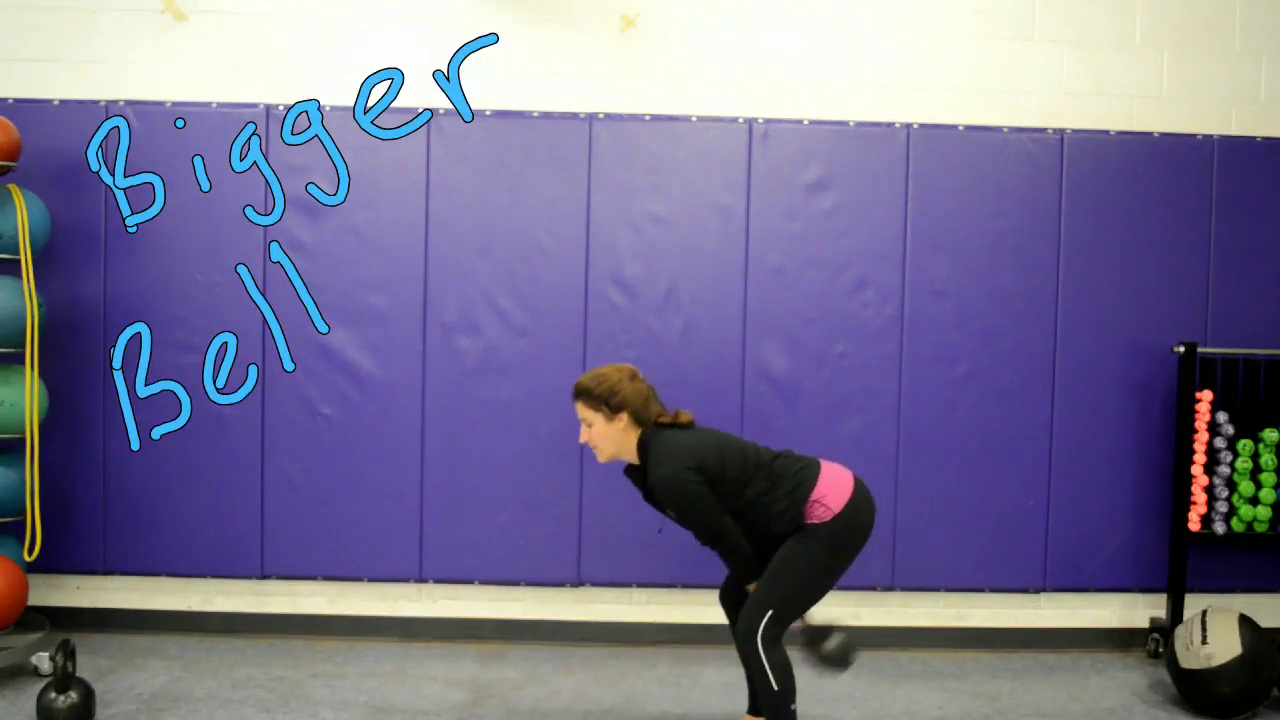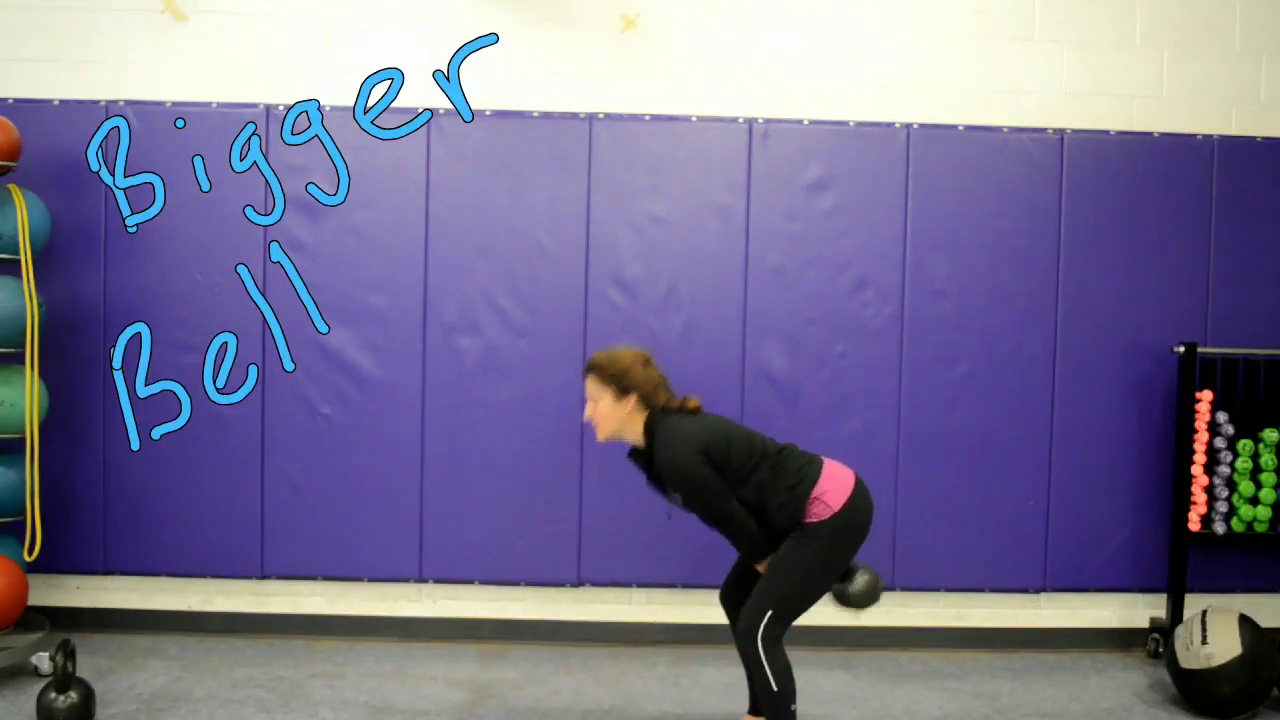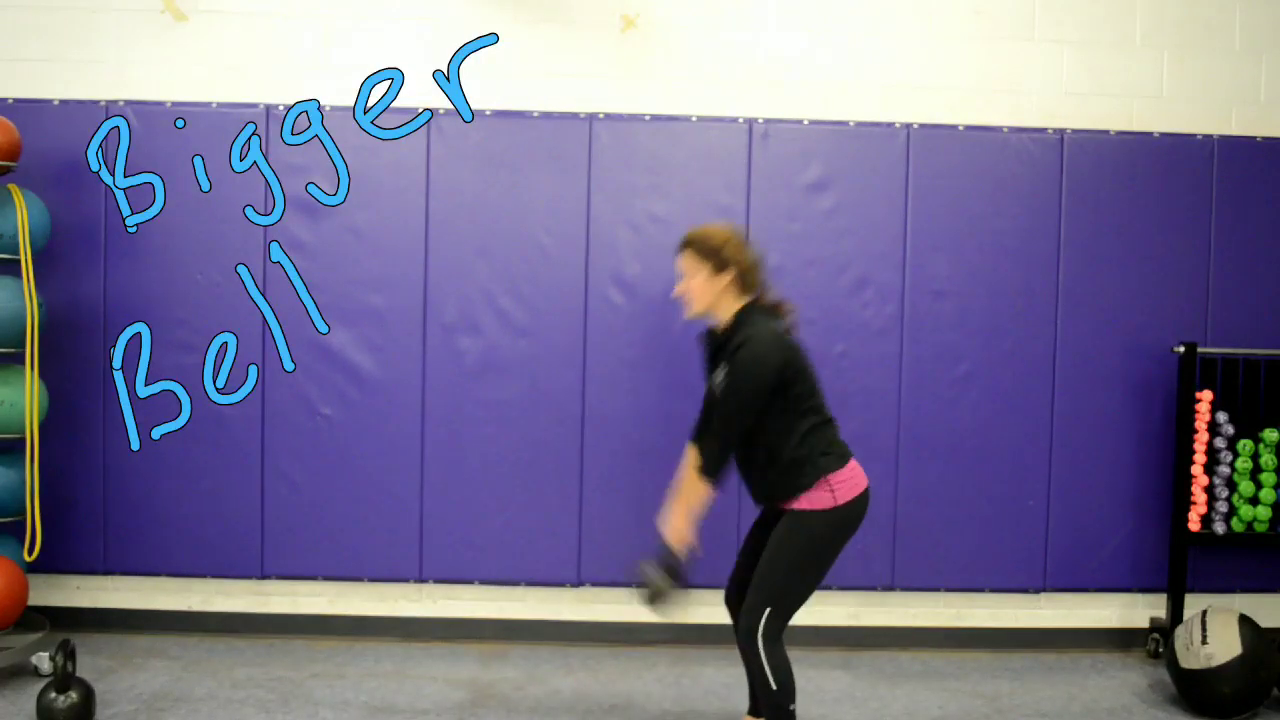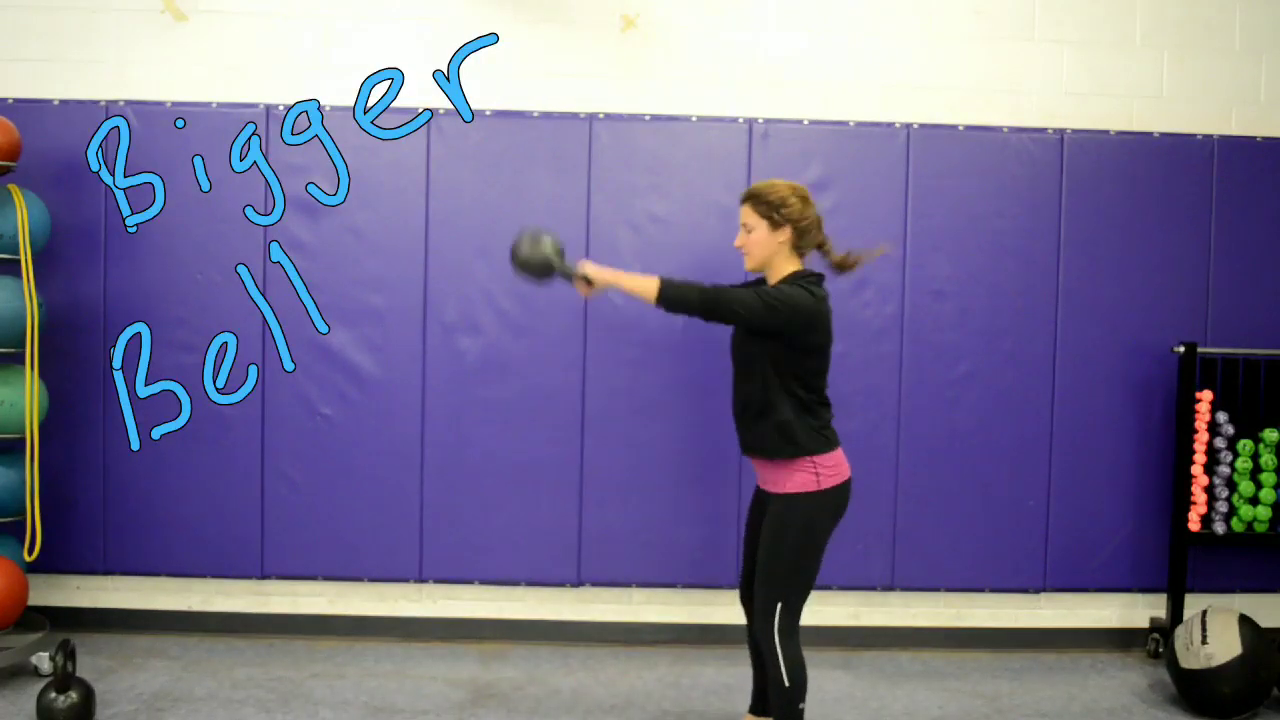
dt=0.3s
person 1, frame 1
left shoulder: (671, 470)
right shoulder: (657, 454)
left elbow: (730, 544)
right elbow: (724, 536)
left wrist: (763, 595)
right wrist: (761, 592)
left hip: (835, 512)
right hip: (814, 505)
left knee: (757, 627)
right knee: (738, 599)
person 1, frame 2
left shoulder: (677, 452)
right shoulder: (659, 445)
left elbow: (737, 524)
right elbow: (732, 515)
left wrist: (774, 577)
right wrist: (776, 582)
left hip: (832, 510)
right hip: (807, 506)
left knee: (759, 626)
right knee: (739, 600)
person 1, frame 3
left shoulder: (760, 346)
right shoulder: (727, 339)
left elbow: (727, 437)
right elbow: (710, 431)
left wrist: (685, 517)
right wrist: (677, 506)
left hip: (827, 499)
right hip: (793, 496)
left knee: (759, 624)
right knee: (740, 602)
person 1, frame 4
left shoulder: (798, 304)
right shoulder: (775, 294)
left elbow: (706, 301)
right elbow: (710, 301)
left wrist: (608, 276)
right wrist: (610, 278)
left hip: (808, 484)
right hip: (778, 480)
left knee: (778, 619)
right knee: (758, 602)
